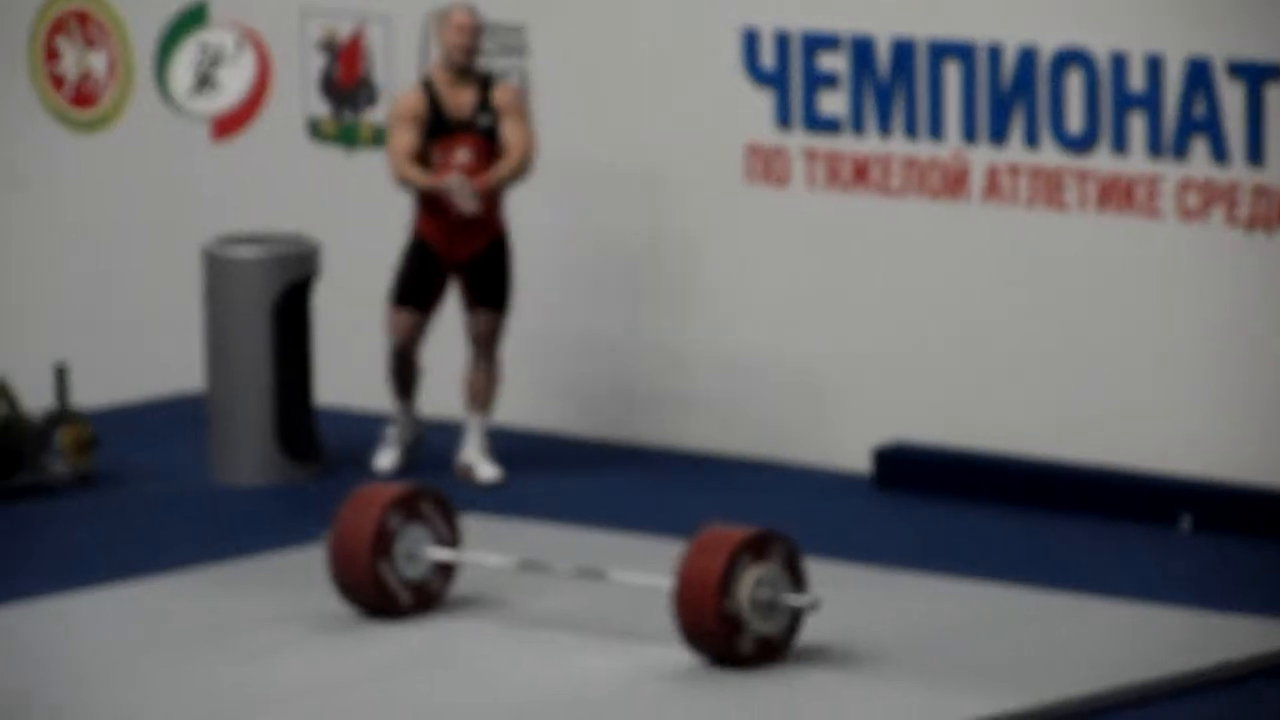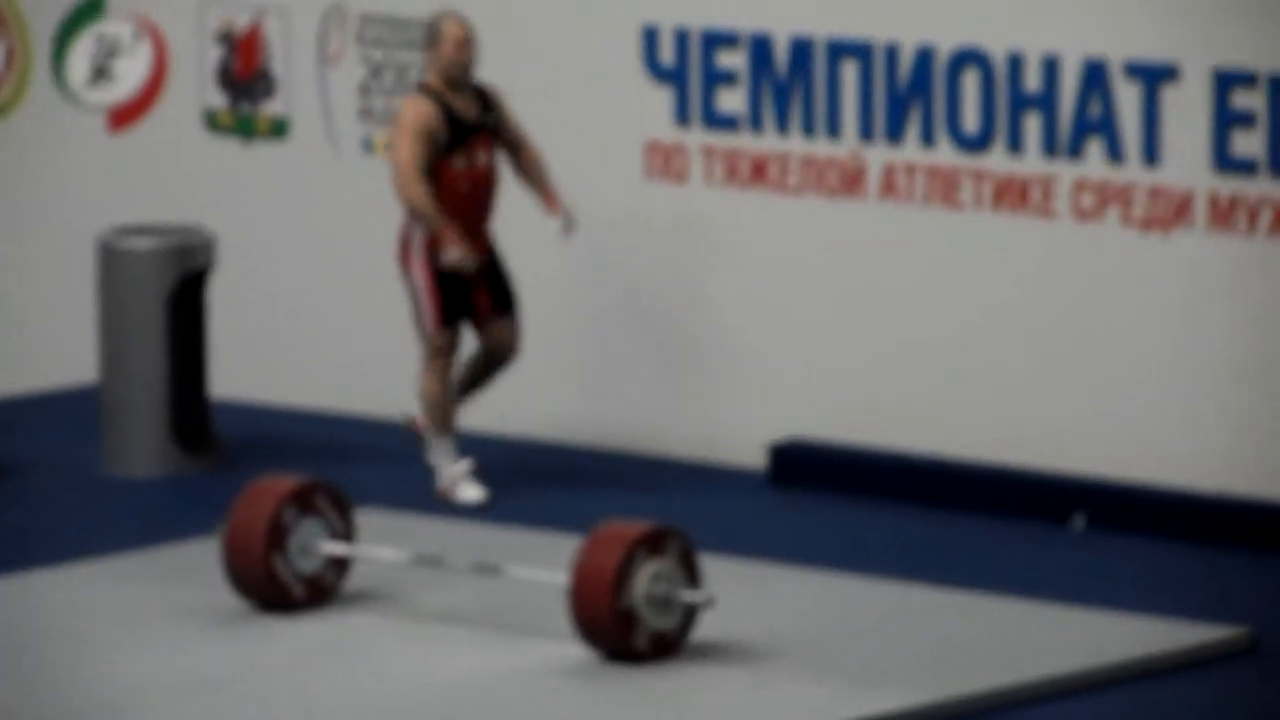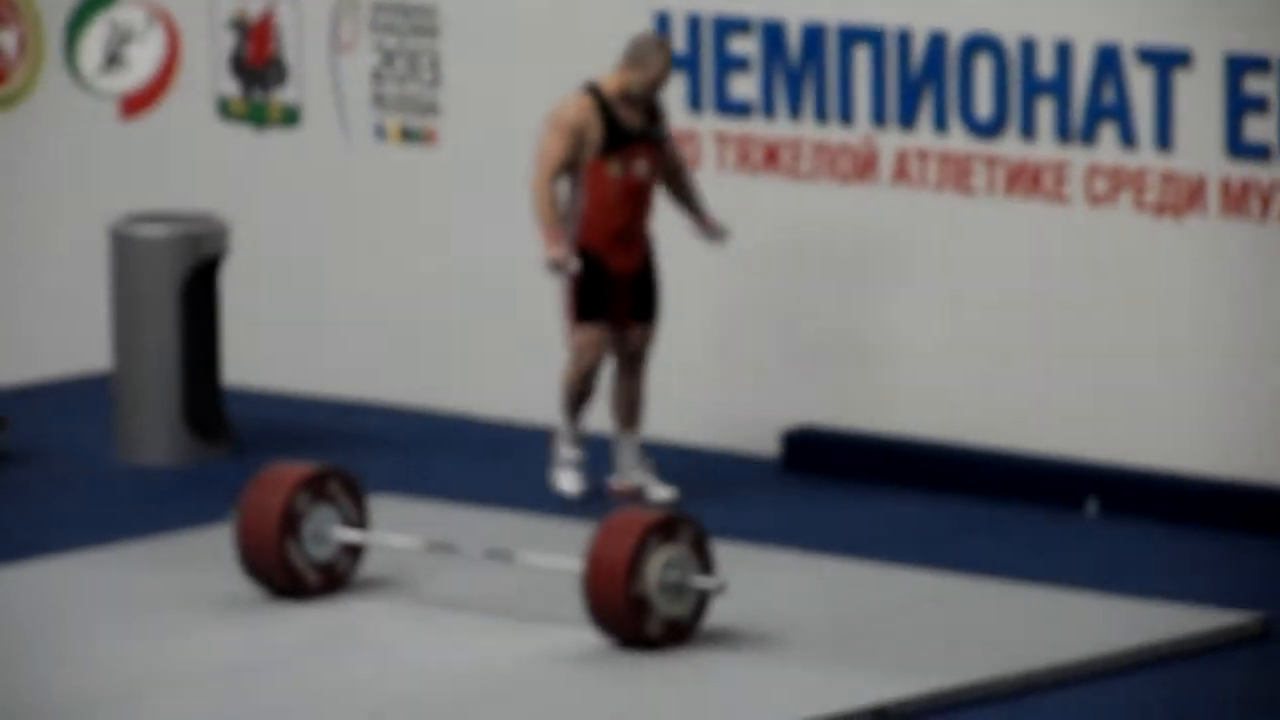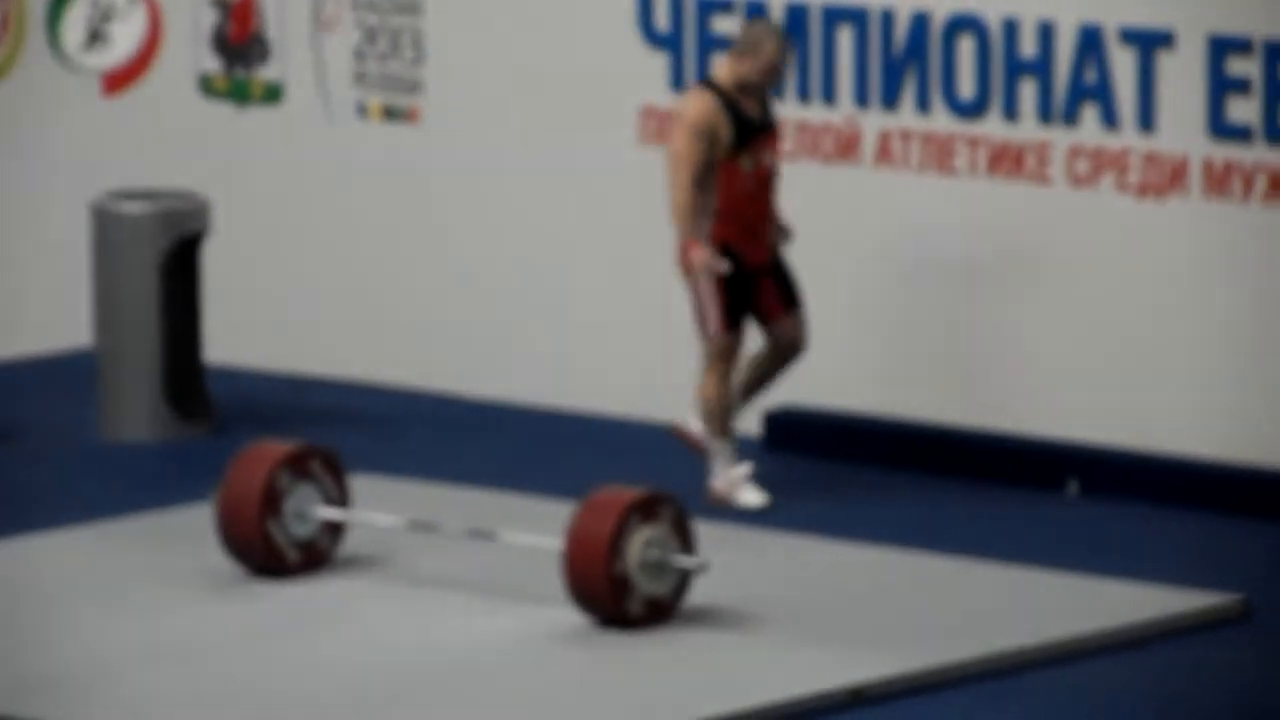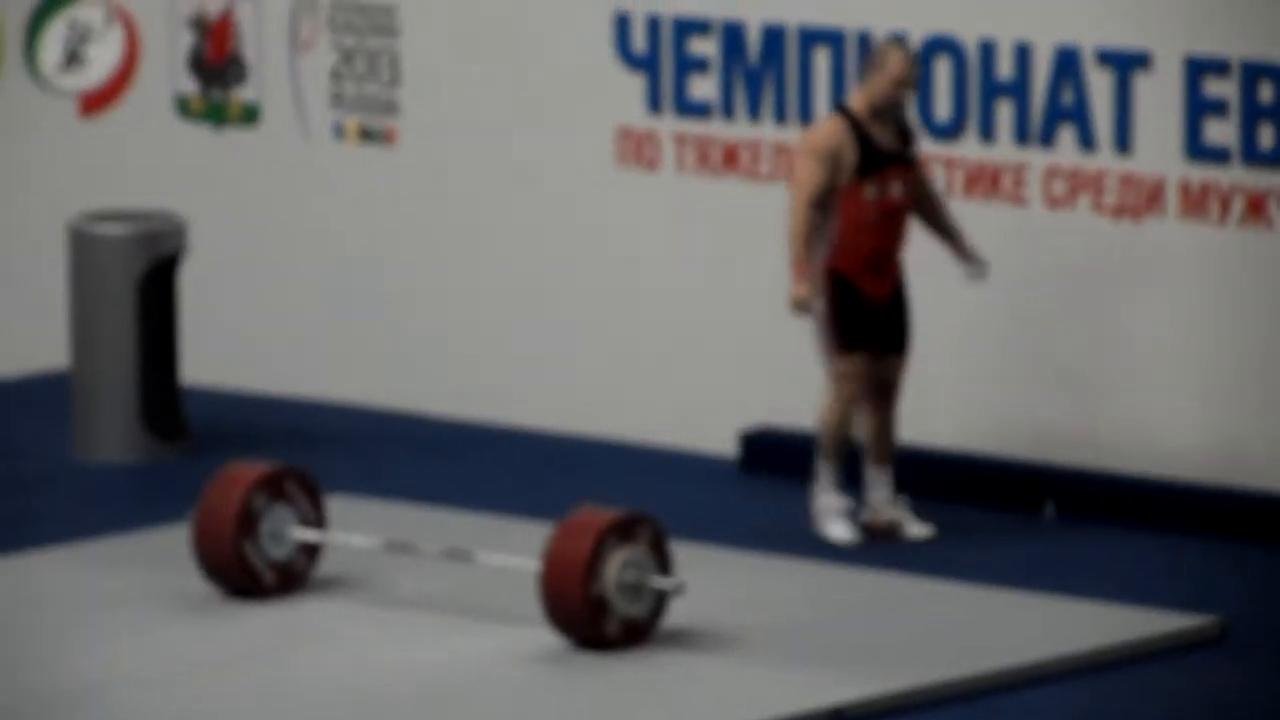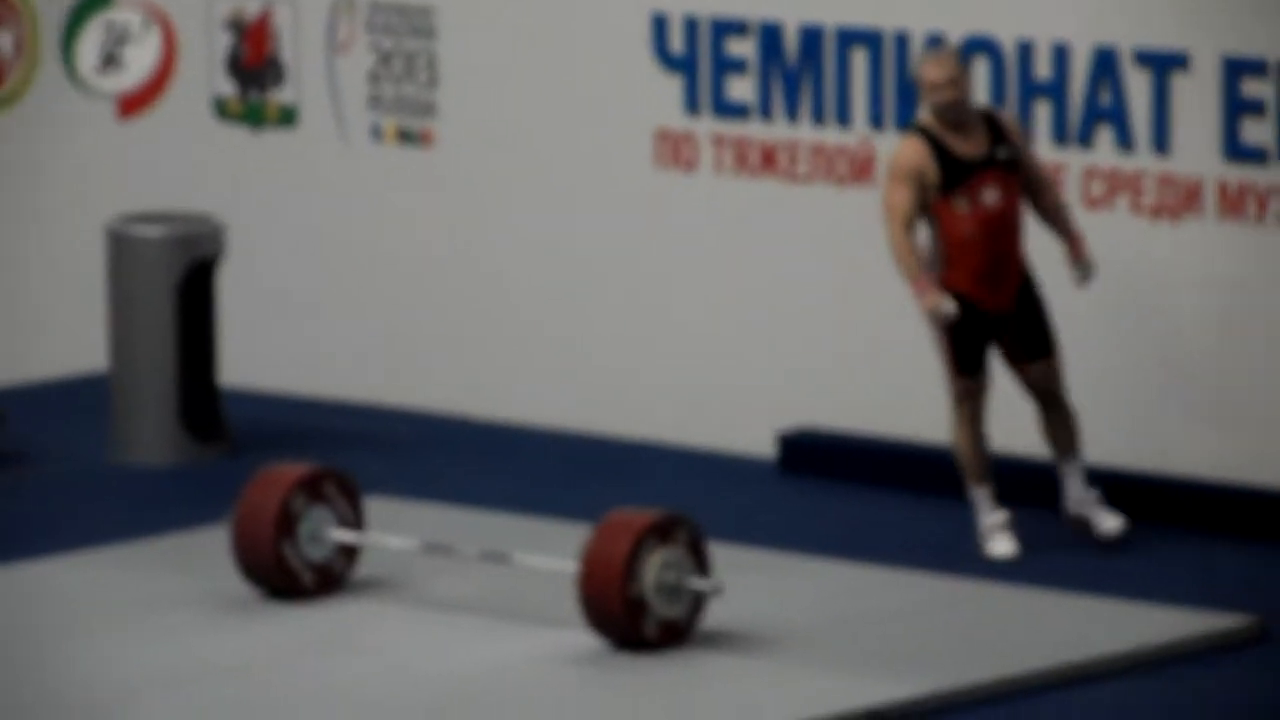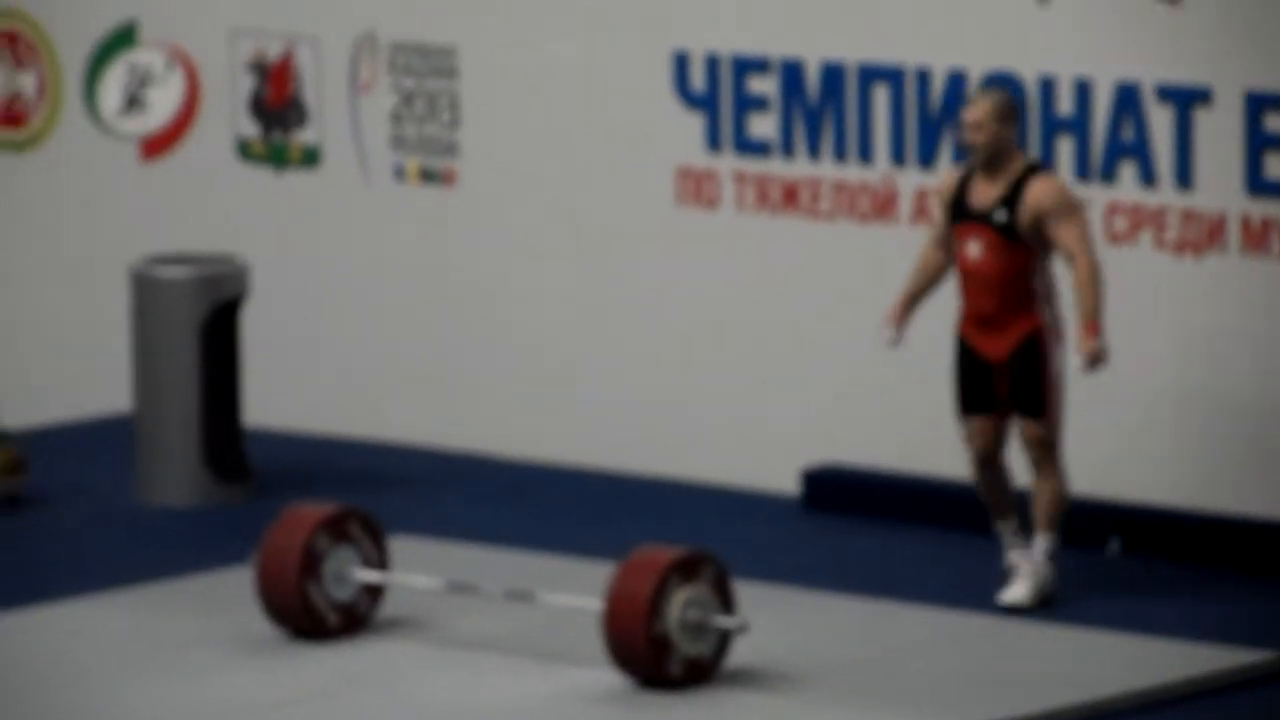
dt=0.7s
person 1, frame 1
left shoulder: (503, 96)
right shoulder: (412, 102)
left elbow: (520, 156)
right elbow: (402, 168)
left wrist: (478, 186)
right wrist: (444, 185)
left hip: (487, 236)
right hip: (432, 236)
left knee: (486, 340)
right knee: (401, 338)
left ankle: (475, 446)
right ankle: (401, 424)
person 1, frame 2
left shoulder: (486, 98)
right shoulder: (418, 110)
left elbow: (521, 150)
right elbow: (407, 183)
left wrist: (552, 202)
right wrist: (447, 239)
left hip: (476, 244)
right hip: (431, 247)
left knee: (504, 344)
right knee: (441, 352)
left ankle: (437, 420)
right ankle: (449, 467)
person 1, frame 3
left shoulder: (650, 111)
right shoulder: (578, 111)
left elbow: (669, 167)
right elbow: (544, 176)
left wrist: (700, 215)
right wrist: (554, 239)
left hip: (635, 249)
right hip: (586, 250)
left knee: (635, 354)
right knee: (589, 354)
left ankle: (631, 468)
right ankle: (567, 446)
person 1, frame 4
left shoulder: (758, 97)
right shoulder: (701, 108)
right elbow: (683, 182)
left wrist: (773, 219)
right wrist: (694, 246)
left hip: (757, 243)
right hip: (718, 247)
left knee: (790, 340)
right knee: (723, 354)
left ankle: (708, 423)
right ankle: (725, 472)
person 1, frame 5
left shoulder: (901, 131)
right shoulder: (832, 134)
left elbow: (921, 196)
right elbow: (802, 206)
left wrist: (960, 248)
right wrist: (800, 276)
left hip: (886, 276)
right hip: (837, 275)
left knee: (885, 388)
right knee: (850, 383)
left ankle: (881, 505)
right ankle: (827, 496)
person 1, frame 6
left shoulder: (1002, 128)
right shoulder: (913, 153)
left elbow: (1038, 186)
right elbow: (899, 228)
left wrist: (1073, 242)
right wrist: (923, 289)
left hip: (1011, 281)
right hip: (957, 291)
left knee: (1049, 387)
right knee: (969, 403)
left ankle: (1077, 497)
right ankle: (989, 518)
person 1, frame 7
left shoulder: (1043, 191)
right shoulder: (955, 185)
left elbow: (1082, 257)
right elbow: (938, 249)
left wrist: (1092, 330)
right wrist: (905, 305)
left hip: (1030, 334)
right hip: (975, 333)
left knee: (1040, 447)
right knee: (983, 450)
left ankle: (1040, 566)
right ankle: (1016, 550)
